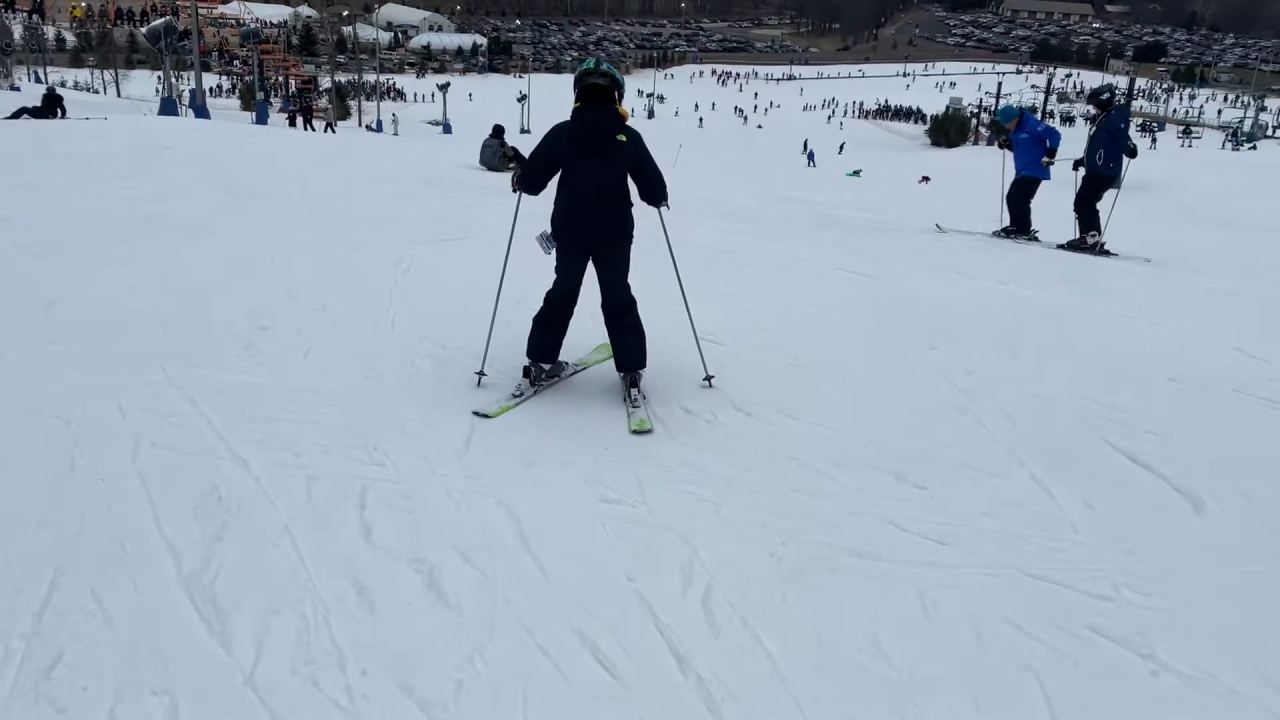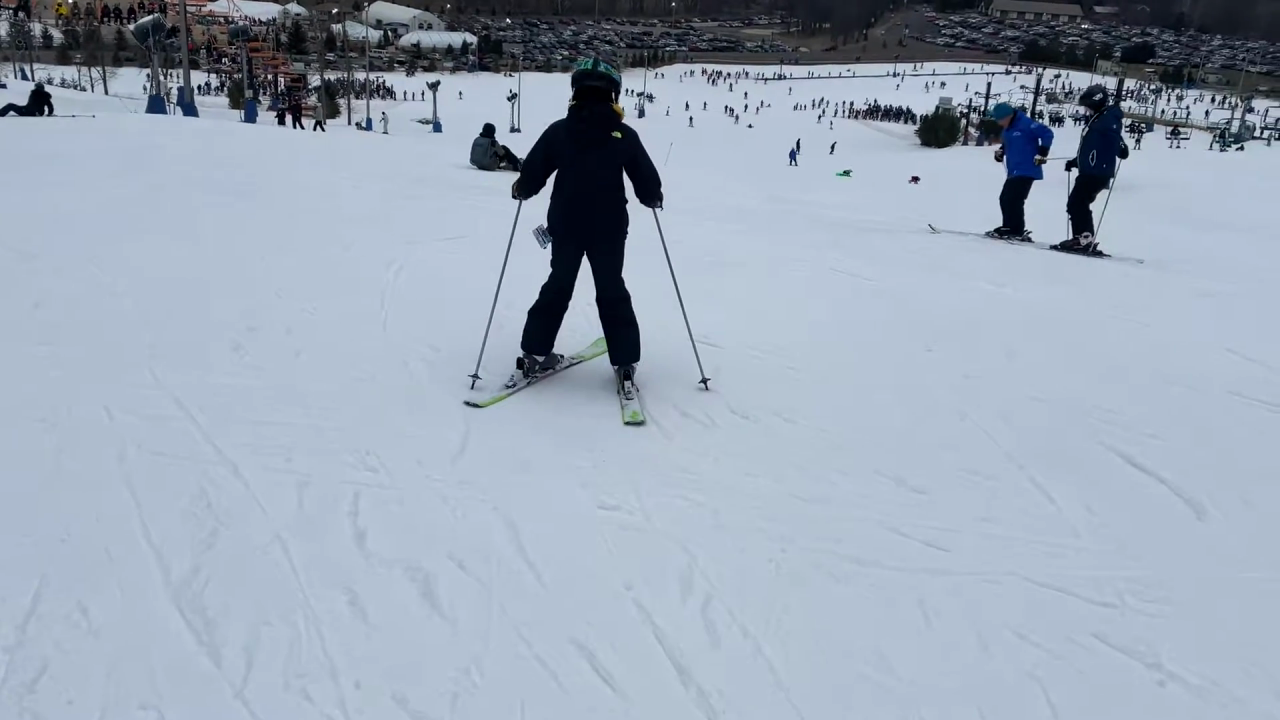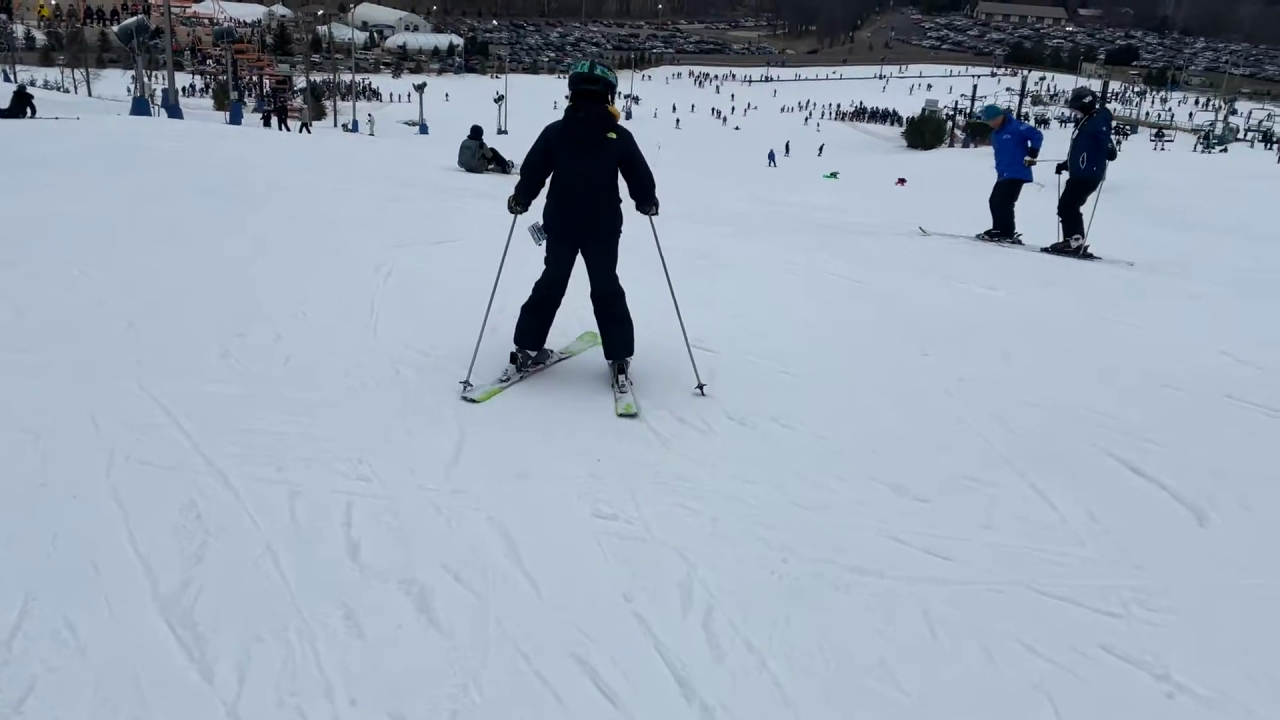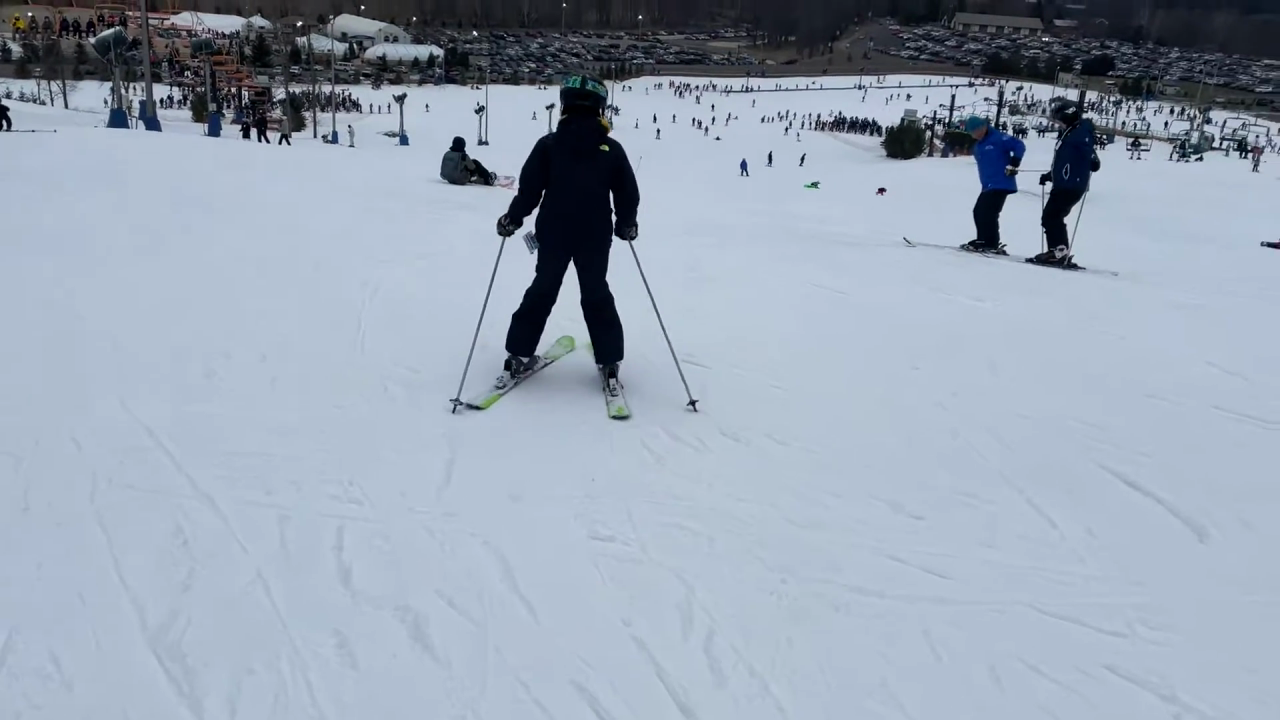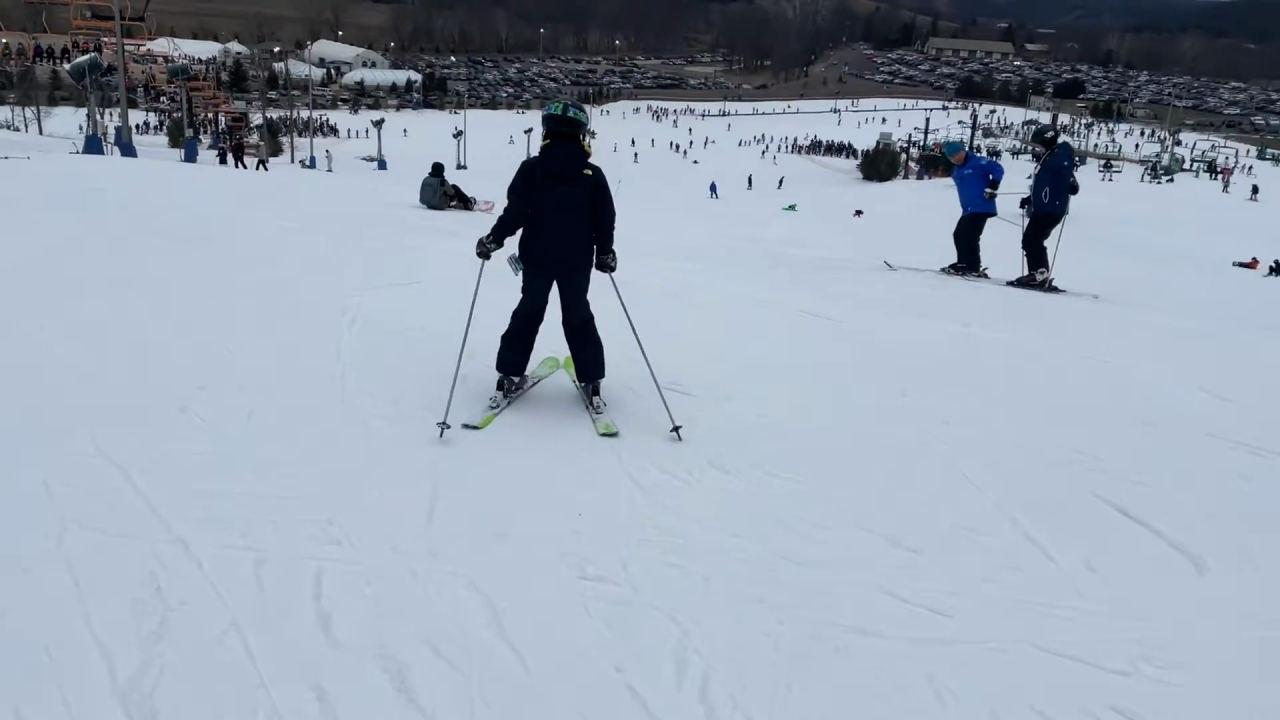
dt=0.2s
person 1, frame 1
left shoulder: (561, 133)
right shoulder: (628, 137)
left elbow: (532, 179)
right elbow: (652, 187)
left wrist: (519, 181)
right wrist: (658, 198)
left hip: (570, 231)
right hip: (614, 234)
left knee: (562, 293)
right knee: (618, 298)
left ankle: (541, 362)
right ankle: (631, 370)
person 1, frame 2
left shoulder: (559, 131)
right shoulder: (624, 135)
left elbow: (533, 174)
right elbow: (647, 182)
left wrist: (522, 190)
right wrist: (653, 198)
left hip: (566, 226)
right hip: (609, 229)
left knee: (557, 287)
right knee: (612, 293)
left ankle: (535, 354)
right ankle: (625, 364)
person 1, frame 3
left shoulder: (555, 132)
right shoulder: (620, 136)
left elbow: (532, 176)
right elbow: (641, 181)
left wrist: (520, 200)
right wrist: (647, 203)
left hip: (561, 225)
right hip: (603, 228)
left knee: (550, 284)
right knee: (607, 290)
left ankle: (527, 350)
right ankle: (619, 360)
person 1, frame 4
left shoulder: (548, 144)
right shoulder: (611, 149)
left elbow: (530, 190)
right elbow: (627, 195)
left wrist: (512, 218)
right wrist: (626, 225)
left hip: (553, 234)
right hip: (595, 237)
left knee: (541, 292)
right knee: (597, 297)
left ankle: (518, 357)
right ankle: (609, 365)
person 1, frame 5
left shoulder: (532, 167)
right shoulder: (592, 173)
left elbow: (516, 212)
right elbow: (603, 222)
left wrist: (492, 239)
right wrist: (605, 253)
left hip: (537, 256)
right hip: (577, 259)
left knee: (528, 312)
right knee: (579, 316)
left ankle: (509, 377)
right ankle: (591, 383)
